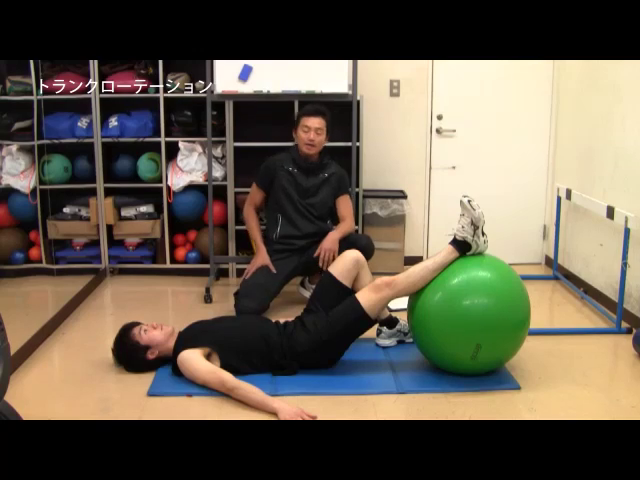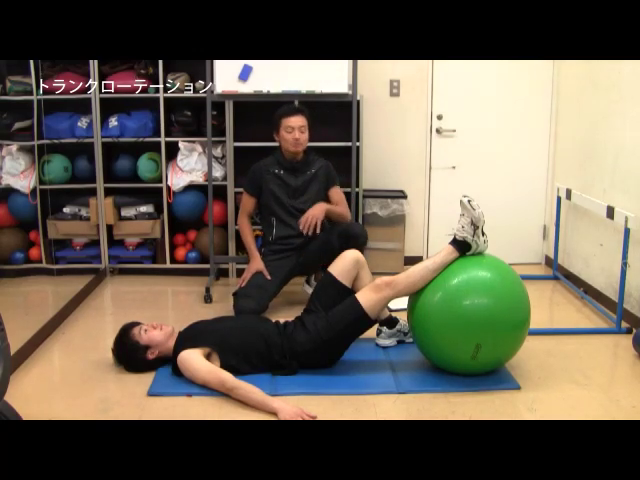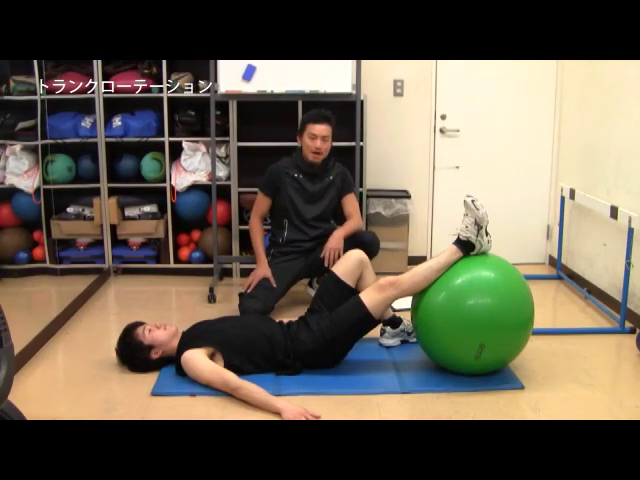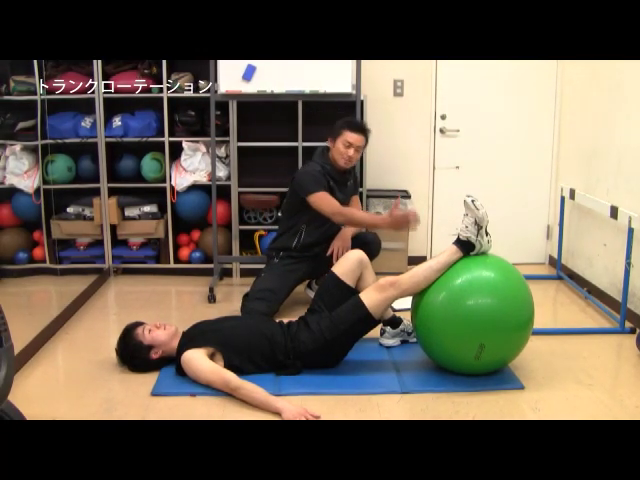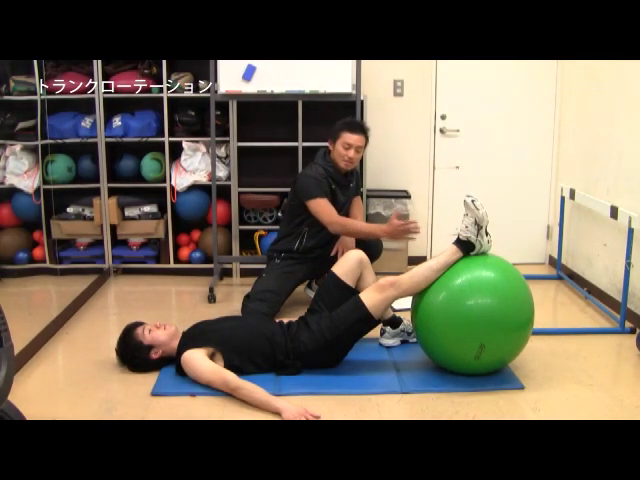
dt=1s
person 1, frame 1
left shoulder: (190, 334)
right shoulder: (186, 358)
right elbow: (227, 383)
right wrist: (277, 406)
left hip: (297, 328)
right hip: (305, 348)
left knee: (354, 257)
right knee: (383, 285)
right ankle: (461, 245)
person 1, frame 2
left shoulder: (190, 333)
right shoulder: (186, 358)
right elbow: (227, 382)
right wrist: (278, 406)
left hip: (298, 328)
right hip: (306, 348)
left knee: (354, 257)
right knee: (384, 285)
right ankle: (462, 244)
person 1, frame 3
left shoulder: (195, 333)
right shoulder: (190, 358)
right elbow: (231, 383)
right wrist: (281, 406)
left hip: (301, 328)
right hip: (310, 348)
left knee: (358, 257)
right knee: (388, 285)
right ankle: (465, 244)
person 1, frame 4
left shoulder: (194, 333)
right shoulder: (190, 358)
right elbow: (231, 383)
right wrist: (281, 406)
left hip: (302, 327)
right hip: (309, 348)
left knee: (358, 256)
right knee: (388, 285)
right ankle: (465, 245)
person 1, frame 5
left shoulder: (194, 333)
right shoulder: (190, 359)
right elbow: (230, 383)
right wrist: (281, 406)
left hip: (302, 328)
right hip: (309, 348)
left knee: (357, 256)
right knee: (388, 286)
right ankle: (465, 244)
person 2, frame 1
left shoulder: (335, 174)
right shoulder: (275, 166)
left elbow: (348, 221)
right elbow: (250, 208)
left wrist: (334, 235)
right wrist: (260, 250)
left hip: (317, 248)
right hip: (280, 251)
left knee: (364, 245)
right knee: (247, 307)
left ankle: (315, 281)
person 2, frame 2
left shoulder: (322, 168)
right shoulder: (262, 171)
left elbow: (345, 216)
right elbow: (244, 217)
left wrist: (324, 207)
right wrist: (255, 257)
left hip: (315, 245)
right hip: (277, 252)
left knee: (356, 233)
right knee: (245, 308)
left ankle: (320, 278)
person 2, frame 3
left shoulder: (339, 174)
right shoulder: (279, 171)
left elbow: (355, 219)
right elbow: (256, 219)
left wrist: (339, 234)
right wrist: (262, 263)
left hip: (322, 249)
right hip: (285, 253)
left knee: (369, 241)
right knee: (251, 309)
person 2, frame 4
left shoulder: (350, 174)
right shoulder: (309, 174)
left elbow: (355, 216)
right elbow: (338, 214)
left wrist: (346, 233)
right wrist: (386, 221)
left hip: (325, 248)
right hip: (290, 254)
left knee: (371, 243)
right knee: (254, 312)
left ankle: (322, 283)
person 2, frame 5
left shoulder: (351, 174)
right shoulder: (312, 177)
left elbow: (356, 218)
right elbow: (334, 224)
left wrist: (349, 235)
right wrist: (385, 230)
left hip: (326, 249)
right hip: (292, 255)
left knee: (372, 245)
right knee: (255, 313)
left ankle: (322, 284)
